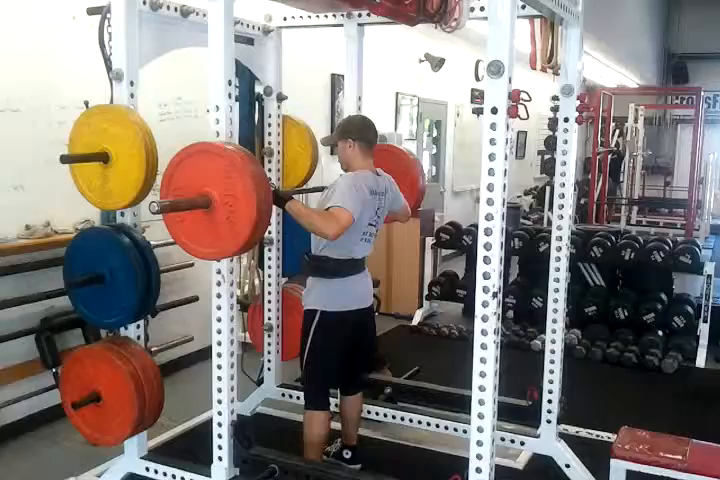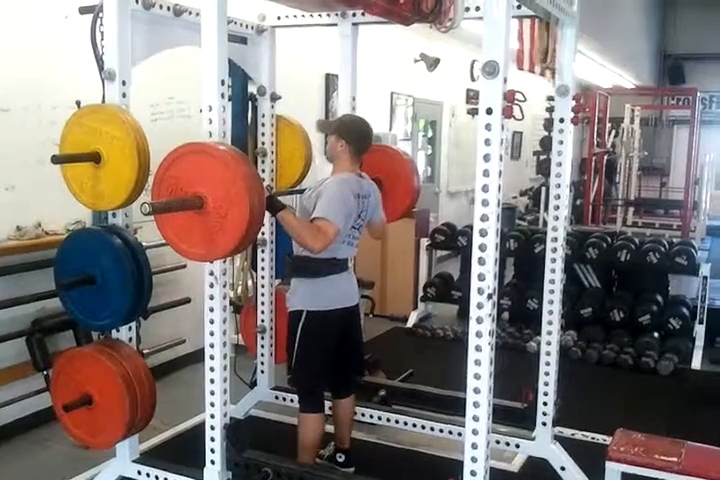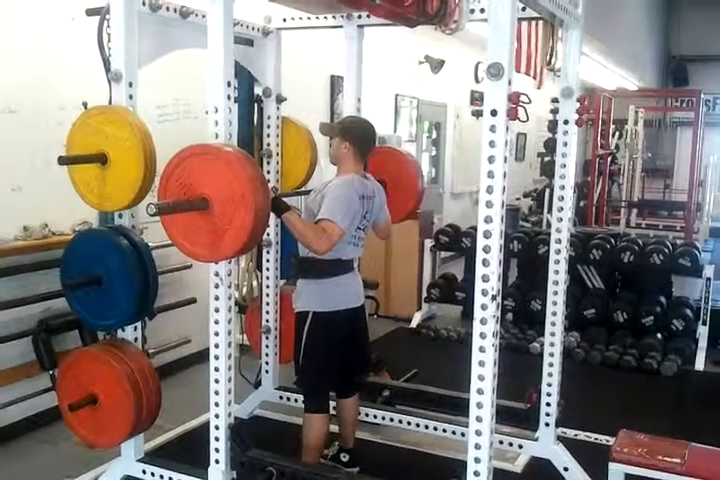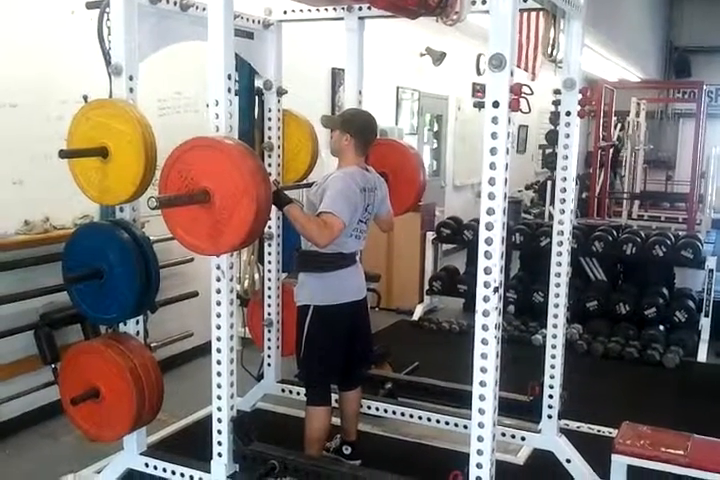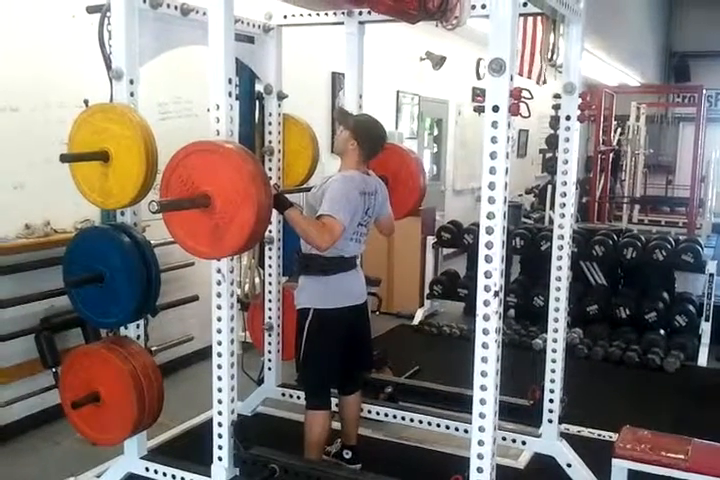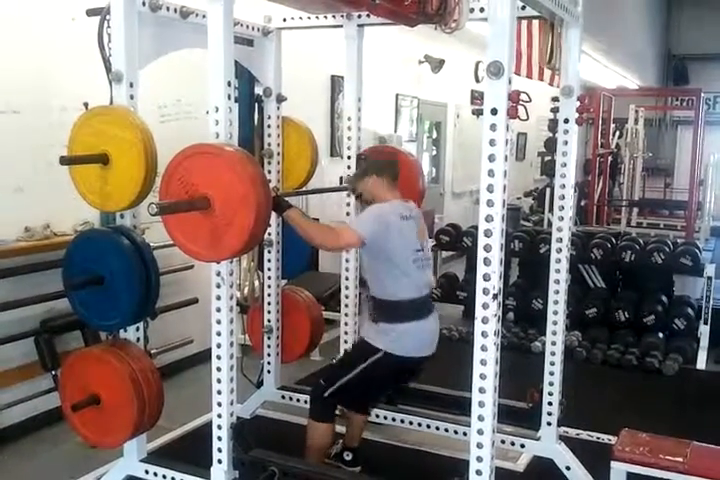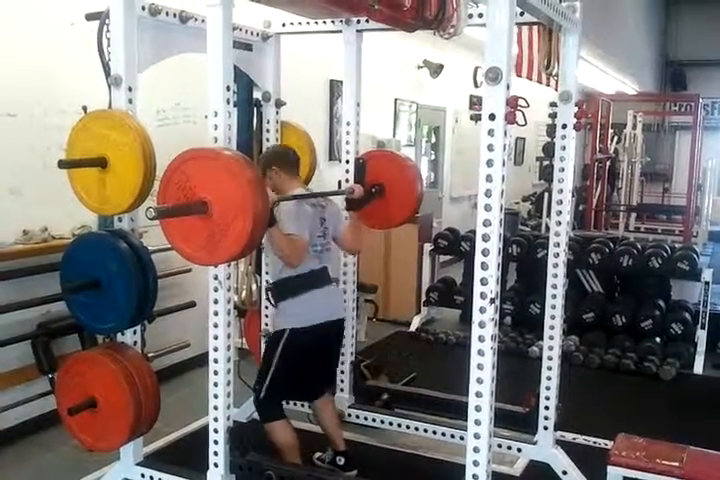
dt=0.7s
person 1, frame 1
left shoulder: (351, 184)
right shoulder: (384, 182)
left elbow: (331, 227)
right elbow: (404, 213)
left wrist: (284, 200)
left hip: (330, 300)
right hip: (358, 295)
left knee: (316, 390)
right knee: (351, 380)
right ankle: (348, 451)
person 1, frame 2
left shoulder: (335, 187)
right shoulder: (367, 187)
left elbow: (316, 240)
right elbow: (378, 230)
left wrist: (276, 207)
left hip: (314, 301)
right hip: (344, 295)
left knee: (310, 393)
right knee: (342, 382)
right ankle: (341, 454)
person 1, frame 3
left shoulder: (340, 189)
right shoulder: (372, 188)
left elbow: (321, 242)
right elbow: (384, 231)
left wrist: (281, 208)
left hip: (321, 301)
right hip: (349, 295)
left knee: (315, 392)
right knee: (346, 382)
left ankle: (309, 470)
right ankle: (345, 453)
person 1, frame 4
left shoulder: (341, 181)
right shoulder: (373, 180)
left elbow: (322, 235)
right elbow: (387, 223)
left wrist: (282, 200)
left hip: (323, 294)
right hip: (351, 289)
left knee: (317, 385)
right knee: (349, 375)
right ankle: (348, 446)
person 1, frame 5
left shoulder: (341, 185)
right shoulder: (374, 185)
left elbow: (323, 239)
right elbow: (387, 228)
left wrist: (283, 205)
left hip: (322, 298)
right hip: (351, 293)
left knee: (316, 390)
right knee: (348, 379)
right ankle: (348, 451)
person 1, frame 6
left shoulder: (380, 216)
right shoulder: (410, 211)
left elbow: (331, 239)
left wrist: (283, 207)
right wrist: (368, 201)
left hip: (396, 338)
right hip: (422, 332)
left knee: (324, 396)
right knee: (356, 387)
right ankle: (347, 453)
person 1, frame 7
left shoulder: (291, 205)
right shoulder: (323, 202)
left elbow: (293, 257)
right elbow: (353, 244)
left wrist: (268, 221)
right wrist: (355, 206)
left hip: (300, 317)
right hip: (330, 309)
left knee: (267, 400)
right knee: (316, 387)
right ankle: (340, 457)
